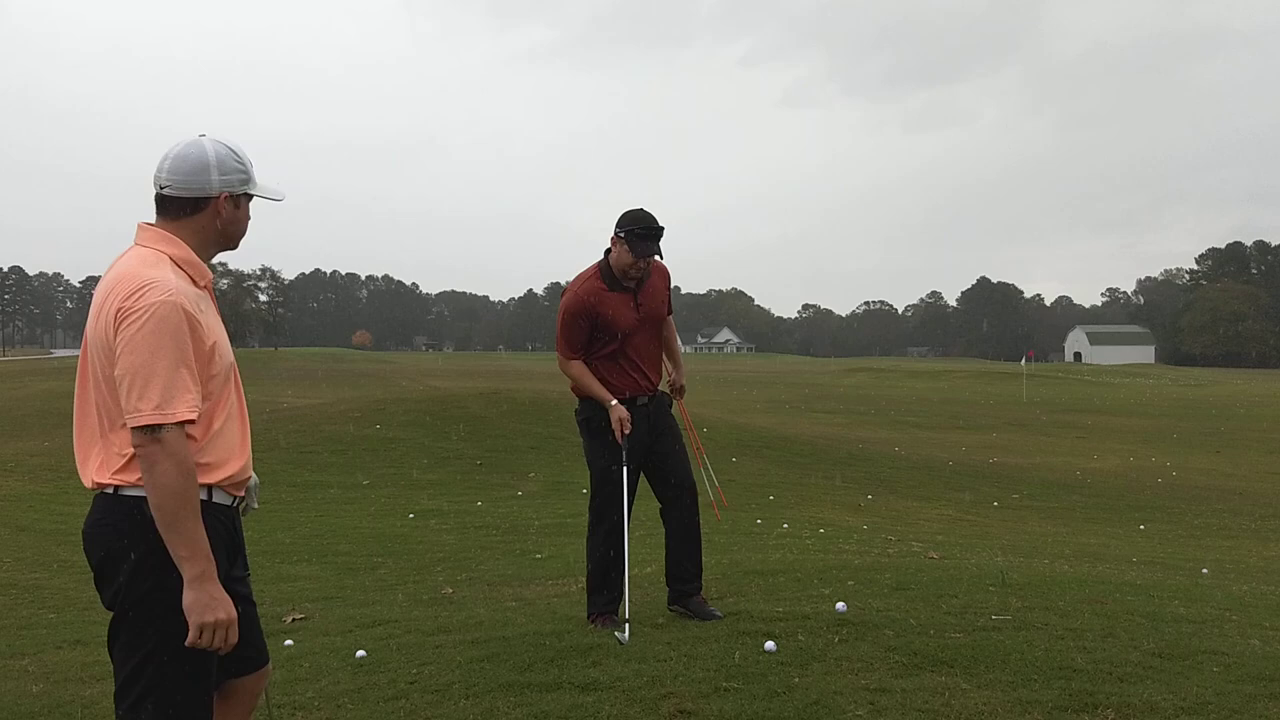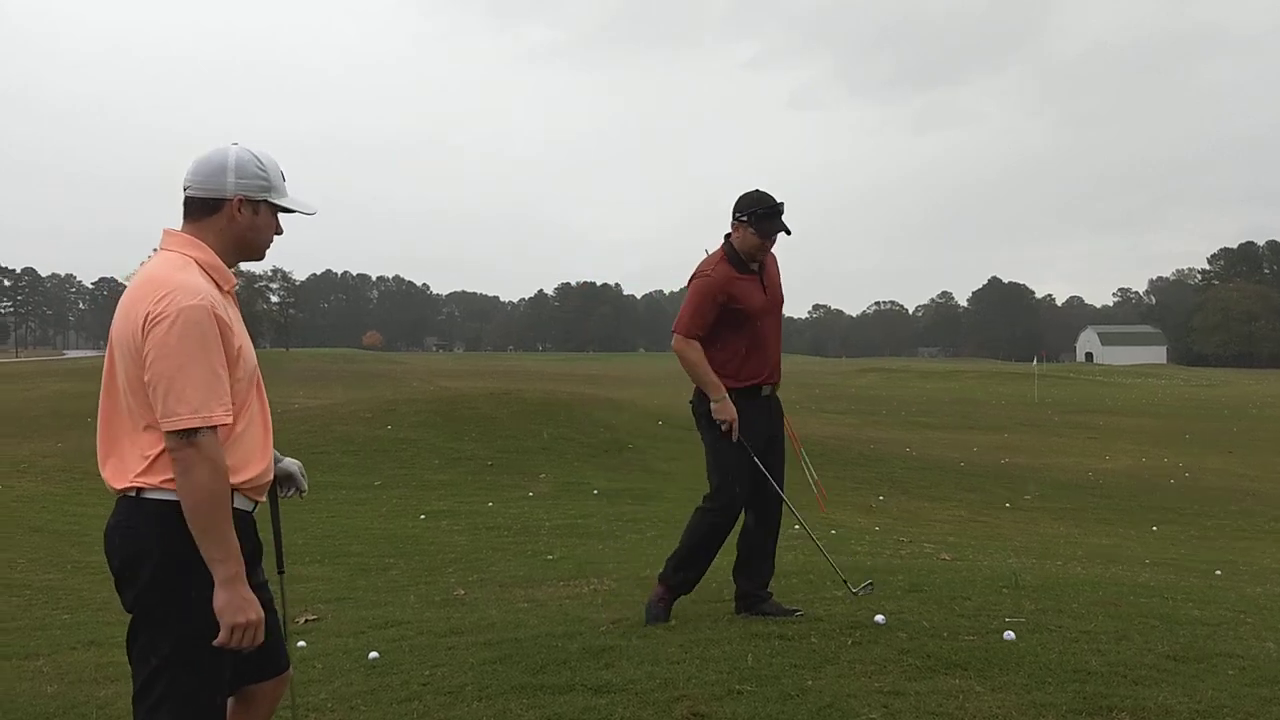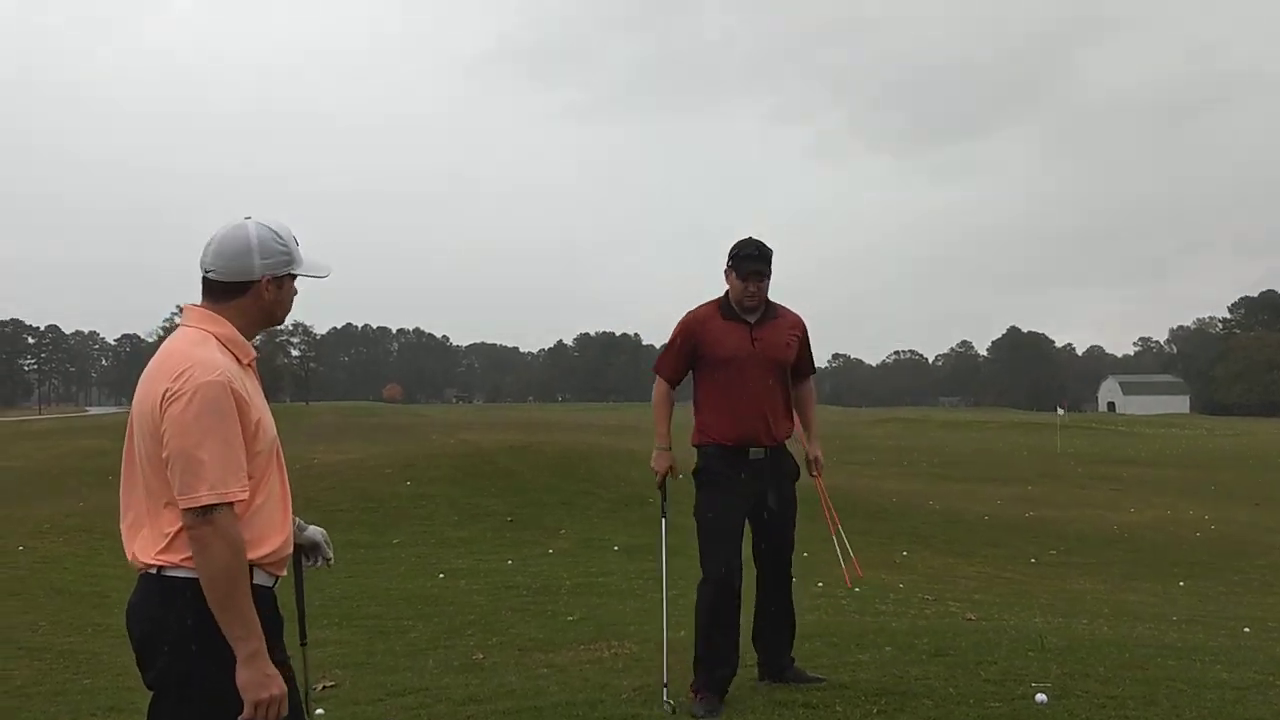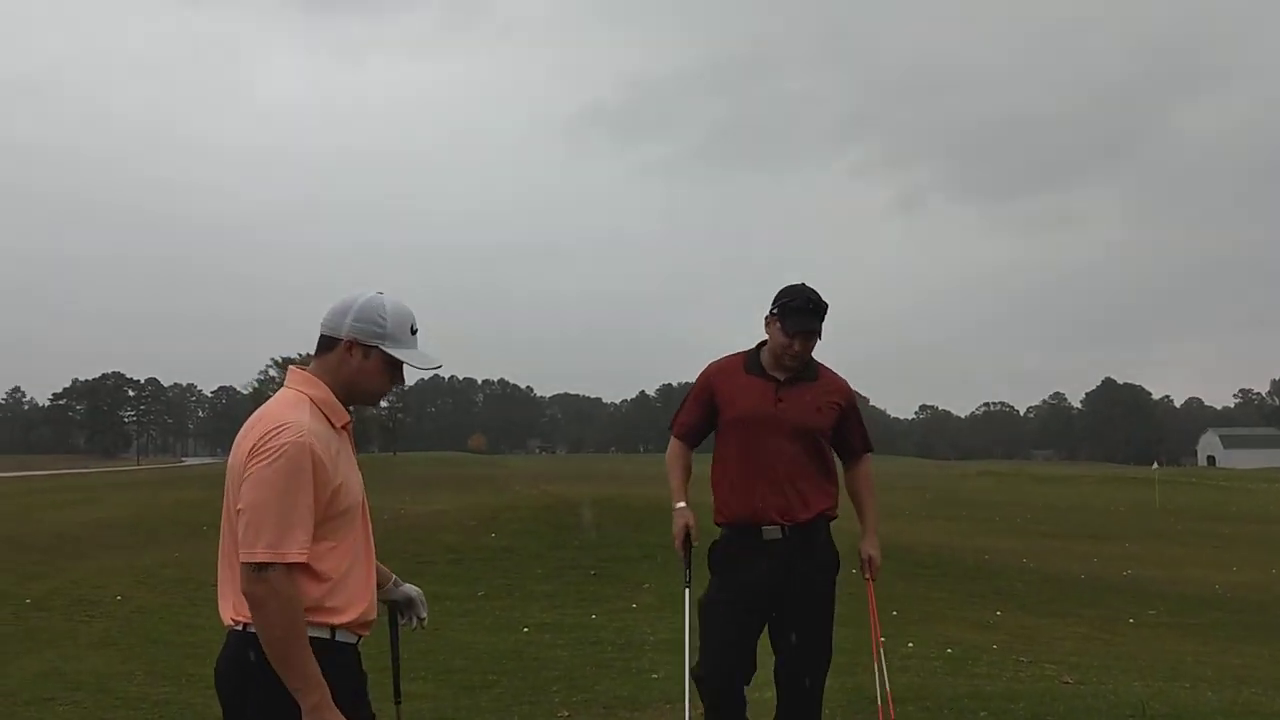
dt=1s
person 1, frame 1
left shoulder: (168, 277)
right shoulder: (159, 293)
right elbow: (158, 443)
left wrist: (228, 467)
right wrist: (199, 579)
left hip: (190, 519)
right hip: (160, 530)
person 1, frame 2
left shoulder: (192, 282)
right shoulder: (187, 296)
right elbow: (190, 447)
left wrist: (264, 458)
right wrist: (229, 580)
left hip: (203, 526)
right hip: (181, 535)
person 1, frame 3
left shoulder: (216, 358)
right shoulder: (206, 374)
right elbow: (207, 522)
left wrist: (289, 526)
right wrist: (250, 655)
left hip: (227, 601)
right hip: (202, 613)
person 1, frame 4
left shoulder: (324, 424)
right shoulder: (292, 433)
right elbow: (265, 579)
left wrist: (387, 583)
left hip: (318, 657)
right hip: (284, 668)
person 2, frame 1
left shoulder: (658, 275)
right shoulder: (582, 295)
right elbow: (569, 360)
left wrist: (677, 367)
right wrist: (612, 403)
left hip: (654, 405)
right hip: (605, 413)
left knee: (682, 495)
right knee: (610, 511)
left ankle: (685, 592)
right ankle: (602, 606)
person 2, frame 2
left shoulder: (768, 264)
right shoulder: (712, 277)
right elbow: (684, 342)
right wrist: (720, 398)
left hip: (765, 400)
right hip: (727, 406)
left knee: (768, 500)
right knee: (725, 501)
left ankle: (752, 594)
right ankle: (670, 586)
person 2, frame 3
left shoulder: (791, 325)
right shoulder: (697, 324)
left elbow: (802, 382)
right elbow: (665, 383)
left wrist: (812, 440)
right wrist: (663, 447)
left hip: (774, 463)
right hip: (721, 467)
left knee: (776, 568)
right knee: (720, 575)
left ankle: (775, 661)
person 2, frame 4
left shoulder: (835, 391)
right shoulder: (720, 377)
left elbow: (857, 461)
right elbow: (680, 442)
left wrist: (870, 534)
right wrist: (680, 504)
left hip: (809, 550)
right hip: (740, 547)
left knee: (802, 677)
right knee: (719, 672)
